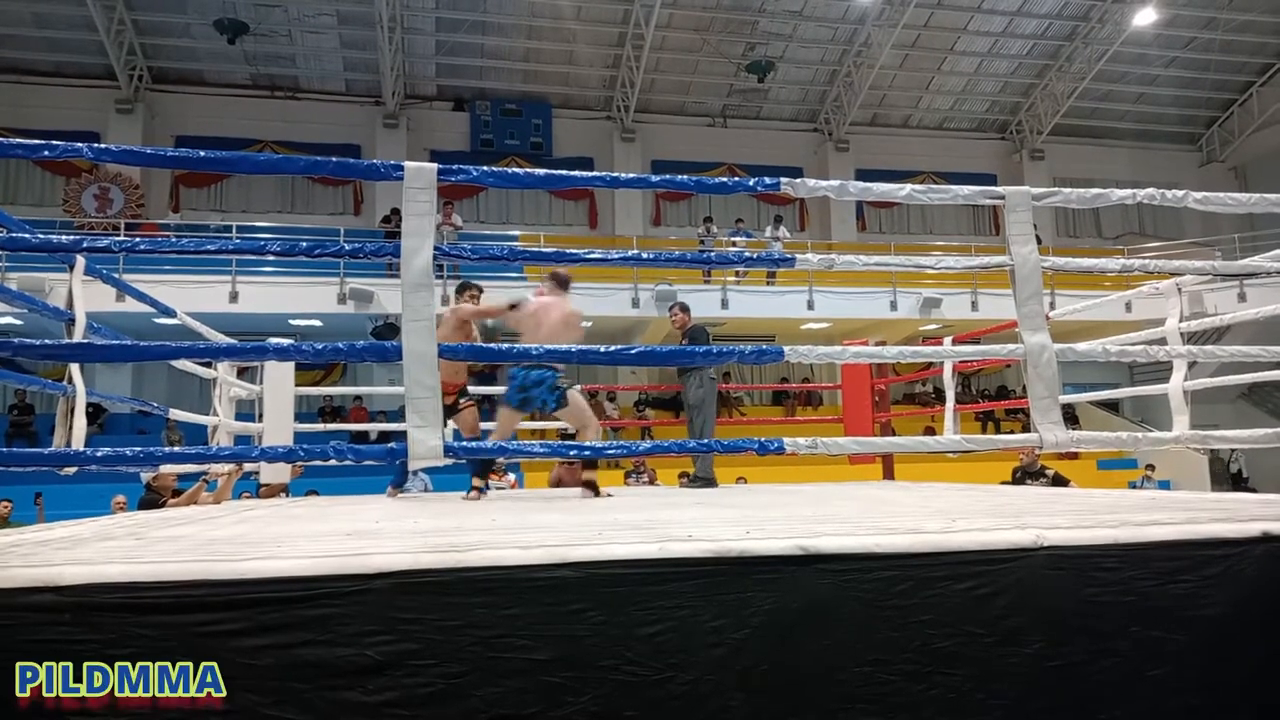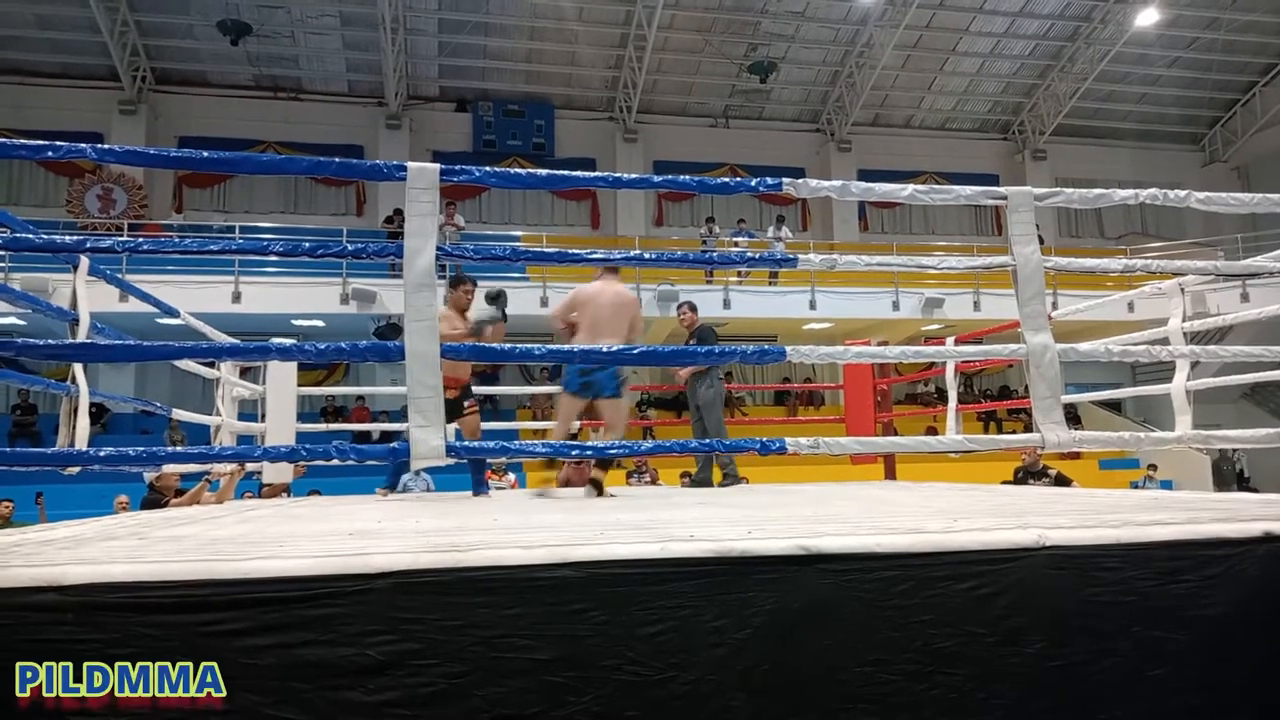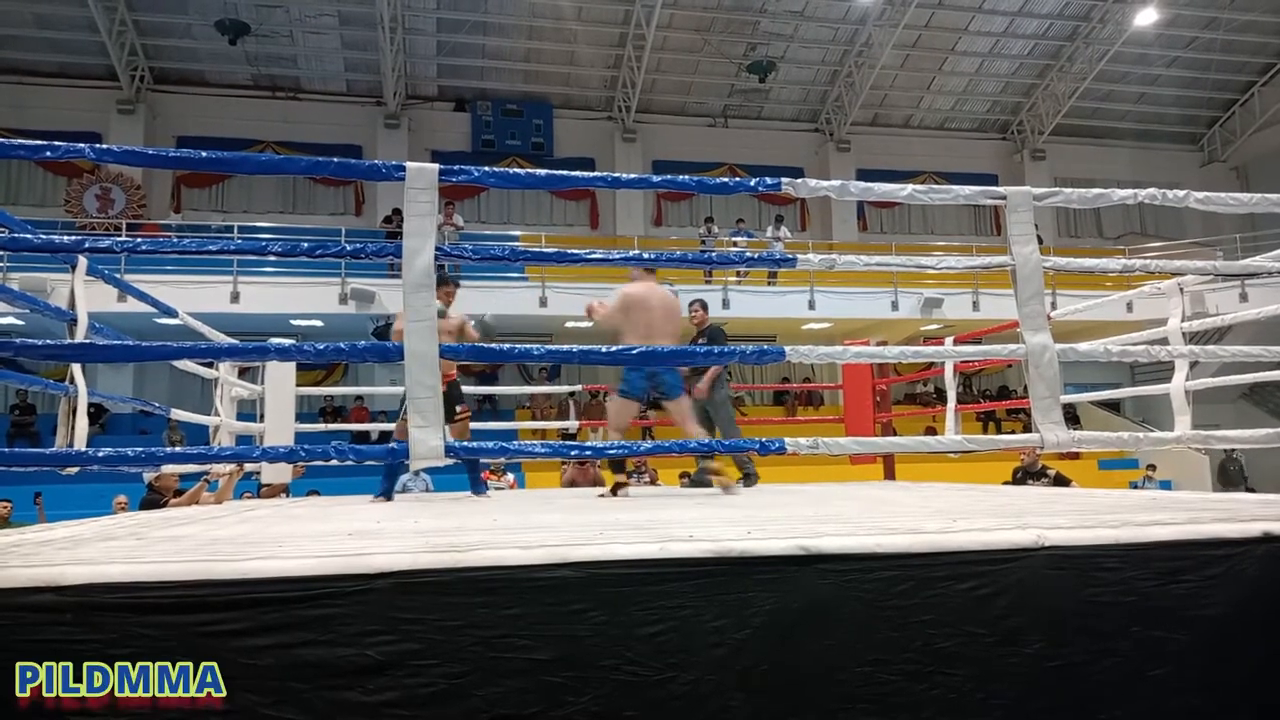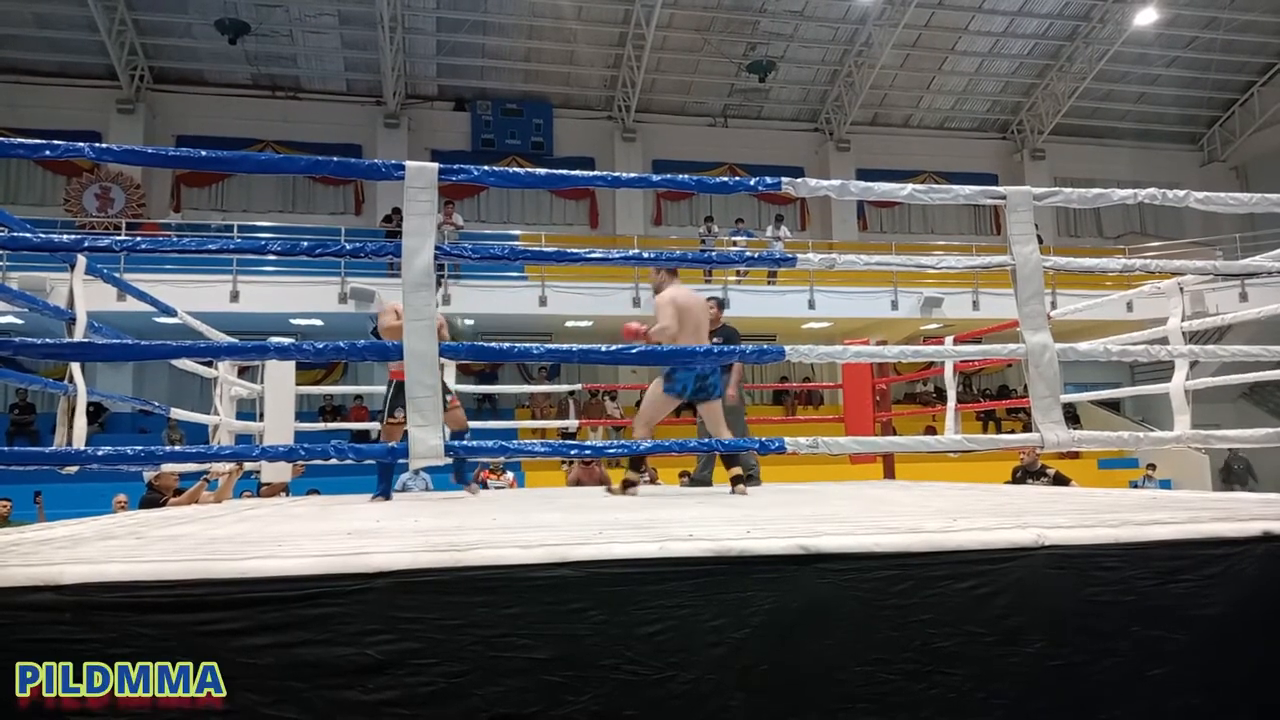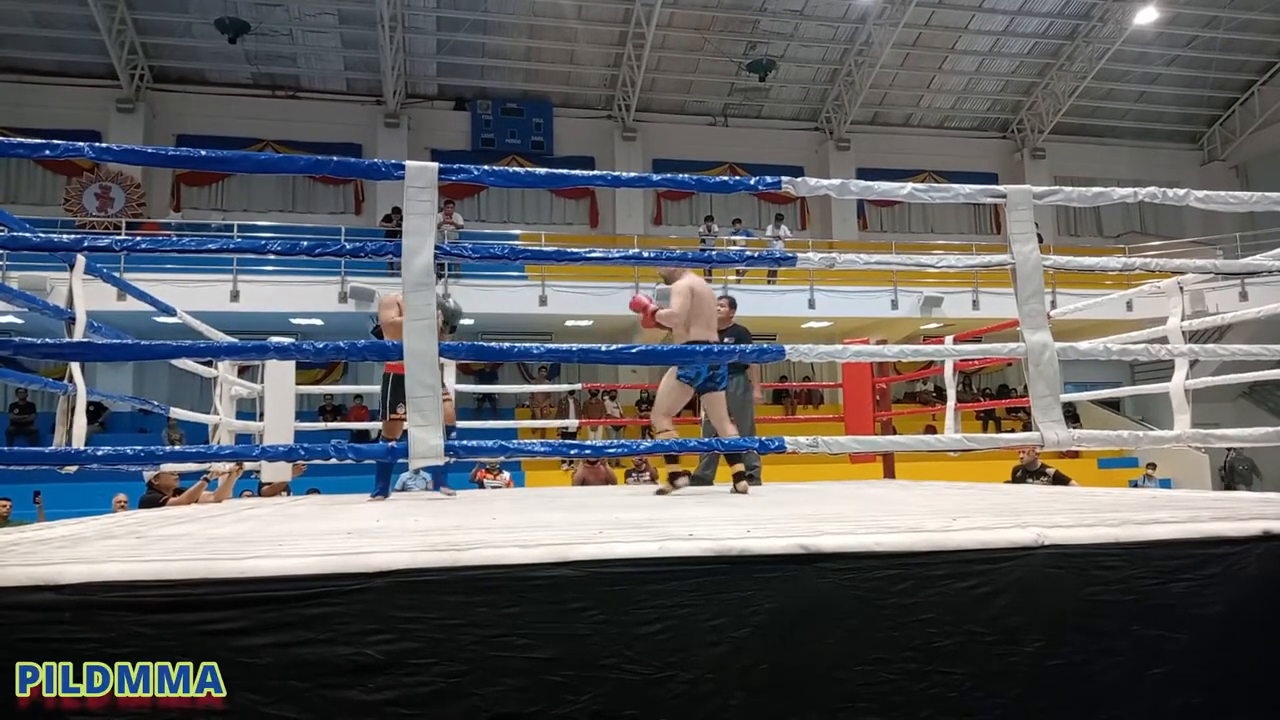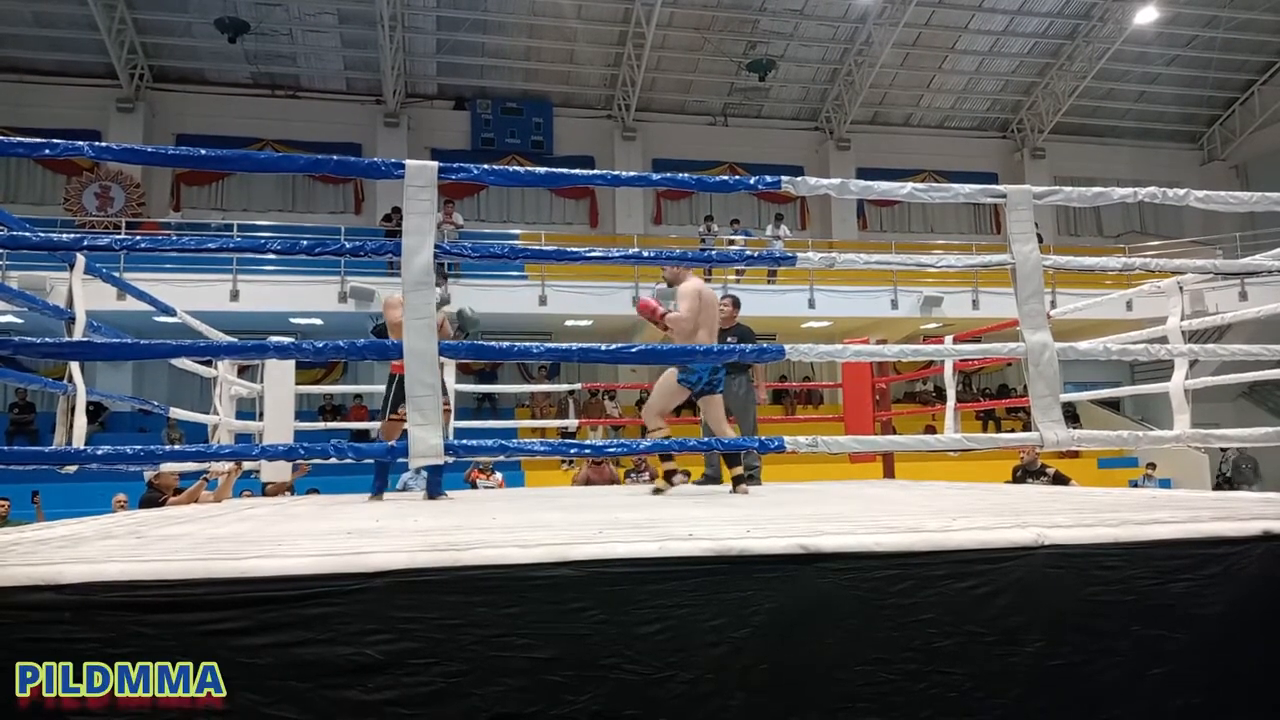
dt=0.2s
person 1, frame 1
left shoulder: (536, 304)
right shoulder: (575, 315)
left elbow: (515, 322)
left hip: (521, 376)
right hip: (549, 379)
left knee: (500, 436)
right knee: (590, 427)
left ankle: (476, 487)
right ankle: (589, 484)
person 1, frame 2
left shoulder: (582, 291)
right shoulder: (630, 298)
left elbow: (556, 320)
right elbow: (633, 337)
left hip: (579, 361)
right hip: (608, 365)
left knee: (562, 425)
right knee: (614, 428)
right ankle: (596, 481)
person 1, frame 3
left shoulder: (629, 293)
right shoulder: (671, 299)
left elbow: (606, 320)
left wrist: (594, 309)
left hip: (638, 367)
right hip: (666, 366)
left knee: (615, 427)
right knee: (690, 426)
left ankle: (619, 484)
right ankle: (715, 473)
person 1, frame 4
left shoulder: (666, 297)
right shoulder: (697, 299)
left elbow: (667, 330)
left wrist: (647, 334)
right wrist: (660, 337)
left hip: (683, 367)
right hip: (708, 365)
left knee: (642, 422)
right knee: (719, 429)
left ankle: (631, 481)
right ankle: (738, 481)
person 1, frame 5
left shoulder: (681, 285)
right shoulder: (703, 286)
left elbow: (675, 316)
left wrist: (650, 309)
right wrist: (658, 318)
left knee: (660, 415)
right knee: (722, 421)
left ankle: (675, 475)
right ankle: (740, 478)
person 1, frame 6
left shoulder: (688, 287)
right shoulder: (704, 290)
left elbow: (684, 321)
left wrist: (659, 312)
right wrist: (660, 320)
left hip: (693, 360)
right hip: (712, 361)
left knee: (652, 413)
right knee: (720, 424)
left ankle: (670, 472)
right ankle: (739, 480)
person 2, frame 1
left shoulder: (472, 326)
right shoulder: (456, 313)
right elbow: (484, 312)
left hip: (459, 388)
left knee: (472, 429)
left ankle: (478, 484)
right ankle: (397, 483)
person 2, frame 2
left shoulder: (474, 318)
right shoulder: (441, 314)
left elbow: (494, 343)
right elbow: (443, 337)
left wrist: (500, 316)
right wrist: (470, 332)
left hip: (462, 386)
left knee: (473, 433)
left ankle: (480, 487)
person 2, frame 3
left shoulder: (458, 319)
left elbow: (474, 343)
right elbow: (396, 337)
left wrist: (483, 336)
left hip: (449, 383)
left knee: (463, 435)
right knee: (402, 435)
left ankle: (478, 486)
right ankle: (385, 491)
person 2, frame 4
left shoulder: (436, 319)
right shoulder: (392, 308)
right elbow: (386, 332)
right hip: (401, 382)
left knee: (459, 421)
right knee: (389, 436)
left ankle: (461, 476)
right ankle: (382, 491)
person 2, frame 5
left shoulder: (433, 308)
right shoulder: (392, 301)
left elbow: (440, 342)
right elbow: (391, 327)
left wrist: (449, 326)
right hip: (397, 375)
left knee: (448, 418)
right knee: (391, 432)
left ankle: (440, 480)
right ankle: (381, 489)
person 2, frame 6
left shoulder: (438, 312)
right shoulder: (396, 301)
right elbow: (398, 327)
right hip: (402, 375)
left knee: (440, 428)
right knee: (389, 433)
left ankle: (435, 488)
right ankle: (378, 487)
person 3, frame 1
left shoulder: (697, 331)
right shoulder: (685, 338)
left hip: (701, 380)
right hip: (689, 384)
left knee: (703, 429)
right knee: (694, 431)
left ankle: (705, 475)
right ankle: (700, 475)
person 3, frame 2
left shoulder: (706, 332)
right shoulder: (689, 339)
left wrist: (688, 370)
right wrist: (681, 371)
left hip: (708, 382)
right hip: (694, 385)
left knee: (715, 429)
right knee: (699, 432)
left ankle: (730, 472)
right ankle: (703, 476)
person 3, frame 3
left shoulder: (715, 332)
right shoulder: (694, 339)
left wrist: (705, 381)
left hip: (715, 385)
right hip: (699, 388)
left knee: (728, 429)
left ankle: (749, 471)
person 3, frame 4
left shoulder: (729, 333)
left elbow: (737, 361)
left wrist: (733, 386)
left hip: (726, 383)
left knee: (739, 431)
right knee: (705, 433)
left ankle: (752, 473)
right ankle: (702, 476)
person 3, frame 5
left shoulder: (740, 332)
left elbow: (752, 361)
left wrist: (756, 388)
left hip: (737, 383)
left knee: (746, 431)
right knee: (710, 431)
left ankle: (753, 473)
right ankle: (704, 475)
person 3, frame 6
left shoulder: (744, 332)
right shoulder: (714, 333)
left elbow: (756, 361)
left wrist: (761, 388)
left hip: (739, 383)
left knee: (748, 431)
right knee: (709, 428)
left ankle: (753, 473)
right ankle: (712, 473)
